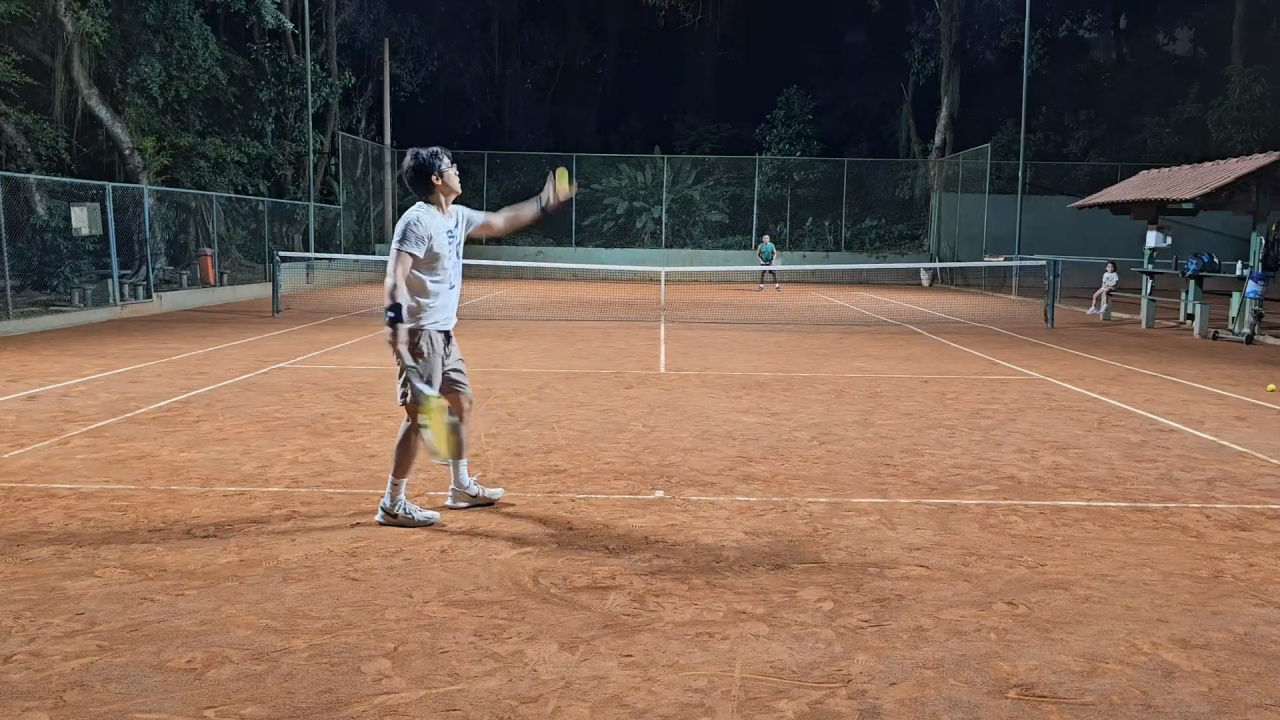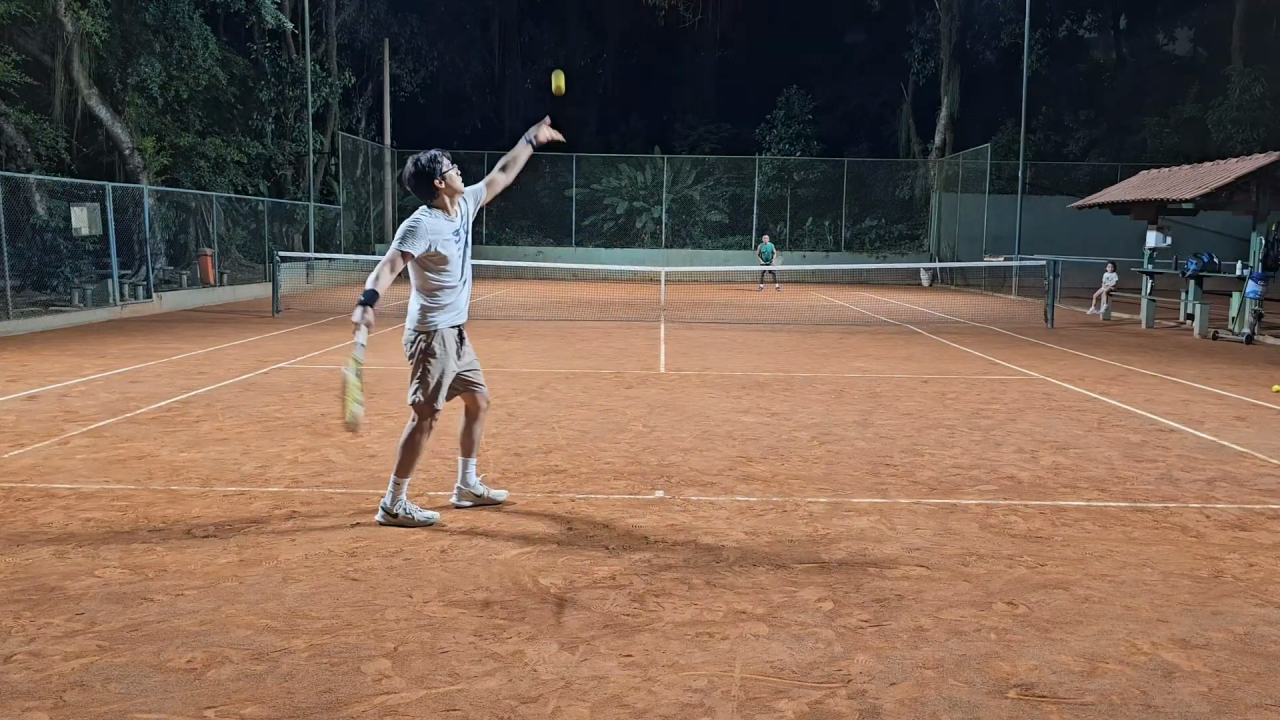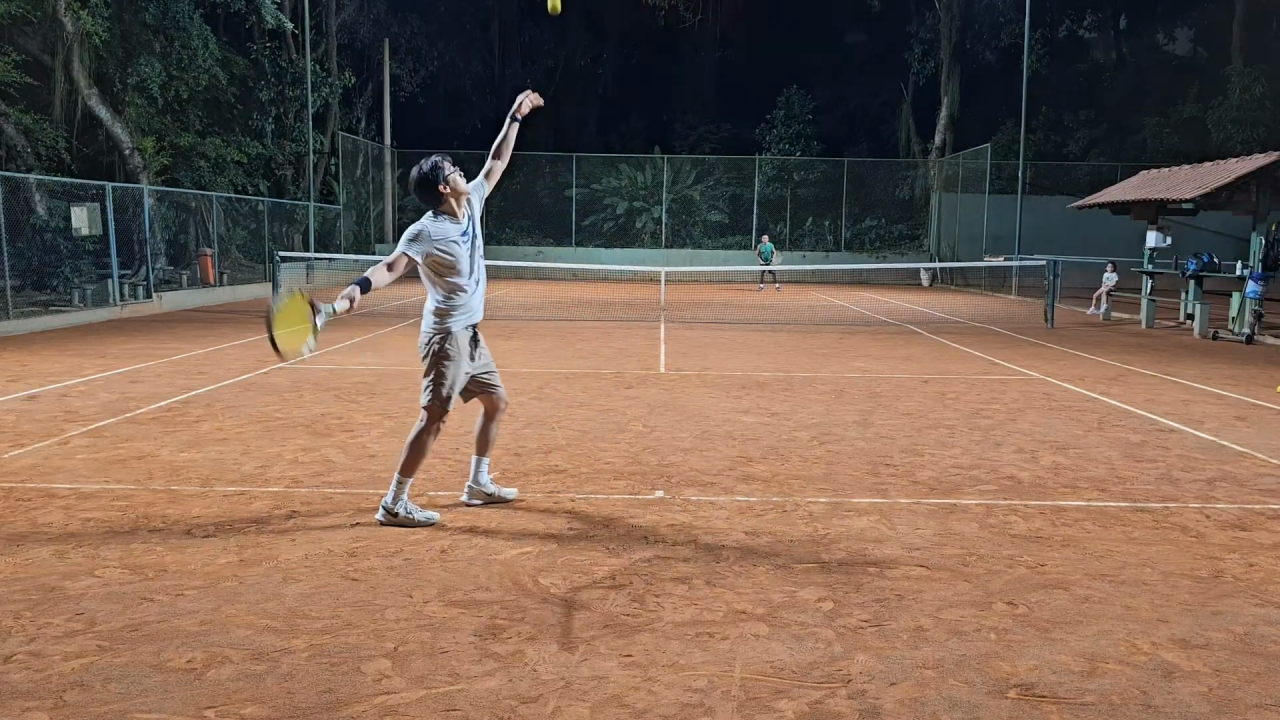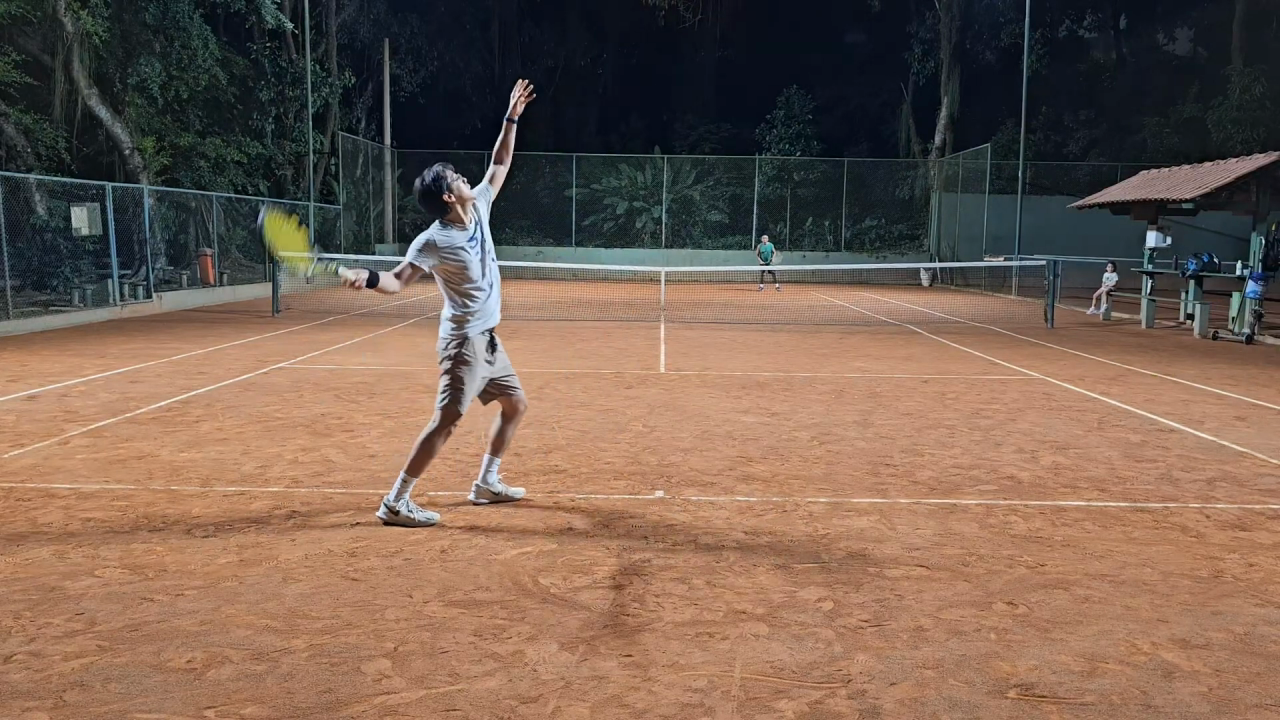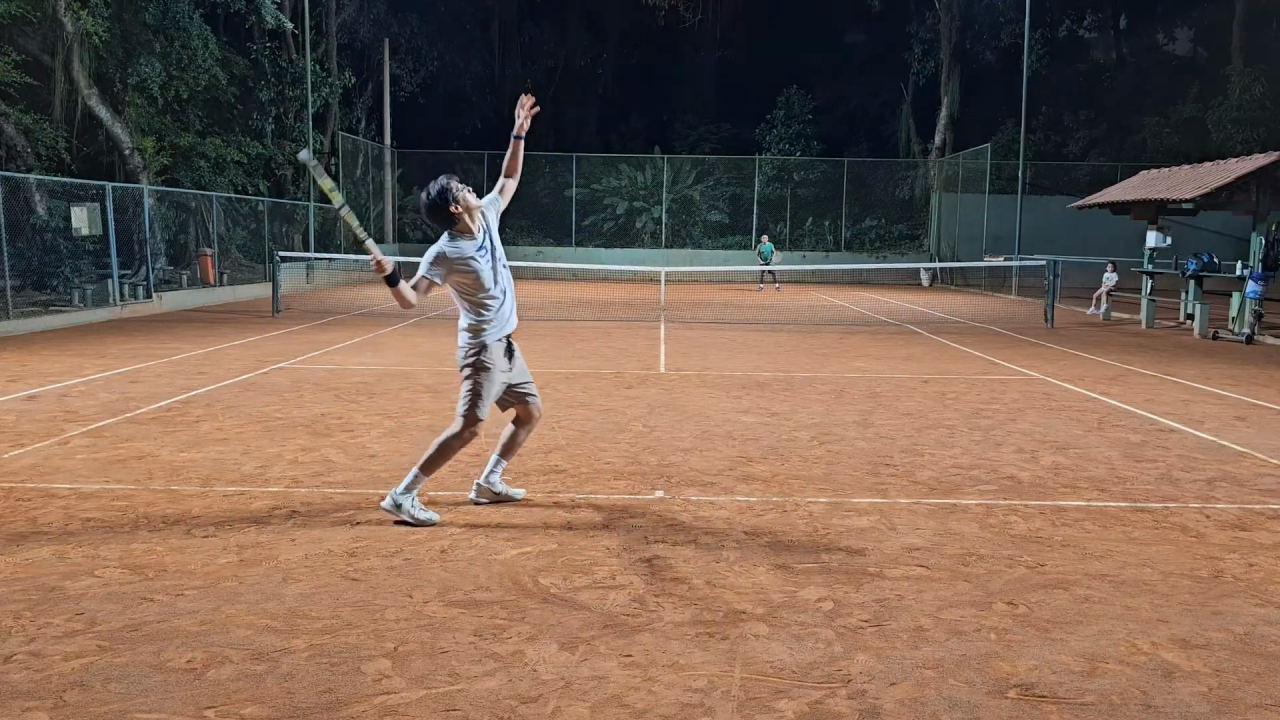
dt=0.1s
person 1, frame 1
left shoulder: (456, 216)
right shoulder: (416, 221)
left elbow: (498, 222)
right elbow: (395, 275)
left wrist: (543, 202)
right wrist: (395, 318)
left hip: (442, 332)
right hip: (419, 331)
left knee: (461, 403)
right knee: (419, 414)
left ankle: (463, 487)
right ankle: (393, 504)
person 1, frame 2
left shoulder: (462, 209)
right shoulder: (420, 226)
left elbow: (500, 177)
right elbow: (386, 267)
left wrist: (532, 139)
right wrist: (367, 301)
left hip: (454, 333)
right hip: (431, 334)
left knee: (477, 404)
right knee: (426, 414)
left ankle: (467, 485)
right ankle: (393, 505)
person 1, frame 3
left shoulder: (470, 205)
right shoulder: (426, 232)
left elbow: (496, 163)
right elbow: (390, 268)
left wrist: (515, 116)
right wrist: (360, 285)
left hip: (470, 333)
right hip: (449, 336)
left knee: (497, 403)
right knee: (435, 416)
left ankle: (479, 483)
right ankle: (394, 503)
person 1, frame 4
left shoulder: (477, 208)
right shoulder: (432, 241)
left elbow: (501, 166)
right elbow: (394, 283)
left wrist: (512, 117)
right wrist: (368, 279)
left hip: (488, 336)
right hip: (464, 340)
left knee: (516, 405)
right knee: (447, 420)
left ankle: (486, 482)
right ankle: (396, 501)
person 1, frame 5
left shoulder: (487, 217)
right shoulder: (444, 253)
left elbow: (509, 179)
right elbow: (411, 297)
left wrist: (518, 133)
right wrist: (392, 276)
left hip: (505, 343)
right hip: (483, 347)
left knee: (530, 412)
right knee: (468, 427)
left ankle: (489, 482)
right ankle: (403, 496)
